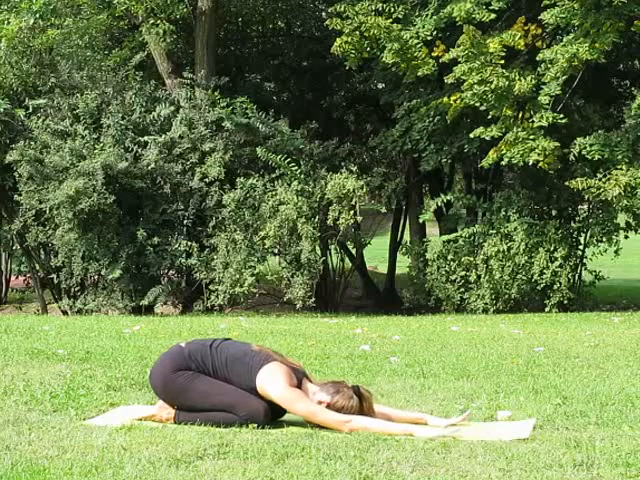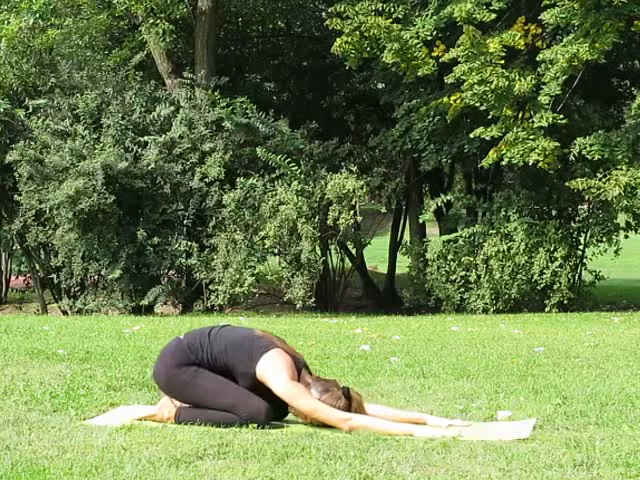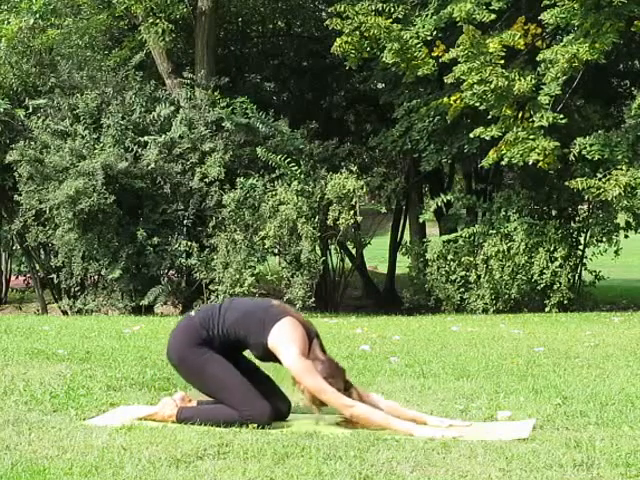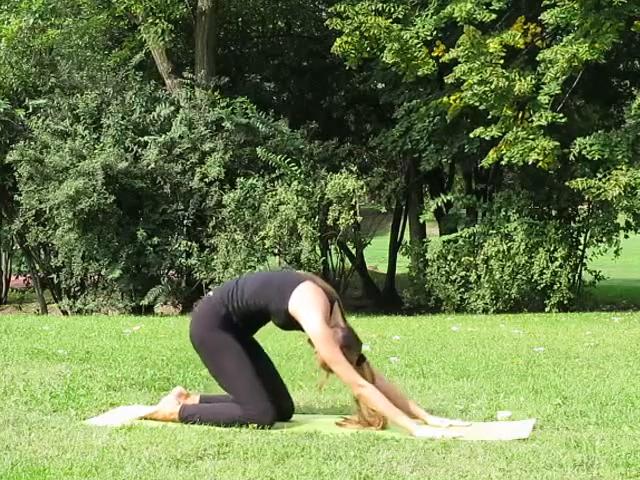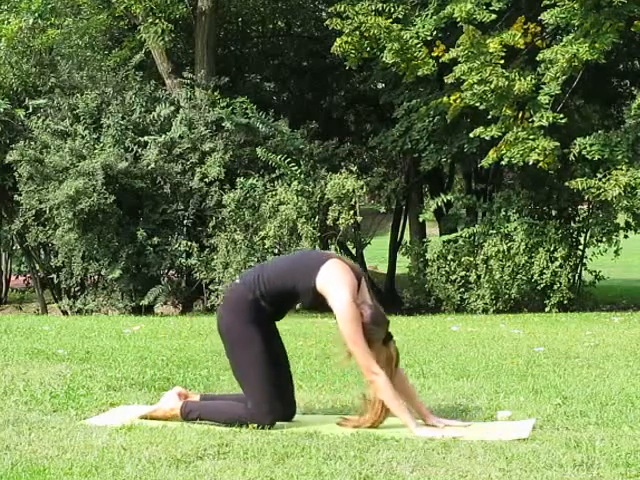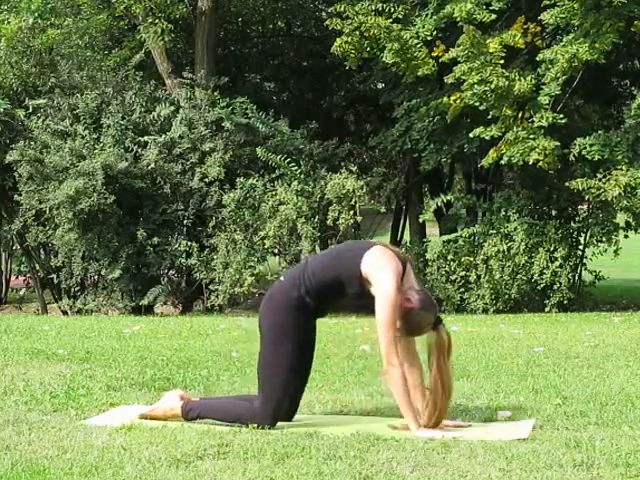
dt=0.7s
person 1, frame 1
left shoulder: (302, 383)
right shoulder: (282, 389)
left elbow: (369, 408)
right elbow: (347, 422)
left wrist: (431, 418)
right wrist: (415, 431)
left hip: (194, 359)
right hip: (172, 370)
left knee: (272, 411)
right knee: (255, 414)
left ankle: (182, 403)
right ankle: (173, 415)
person 1, frame 2
left shoulder: (304, 379)
right shoulder: (284, 381)
left elbow: (363, 406)
right elbow: (345, 420)
left wrist: (429, 418)
right wrist: (416, 431)
left hip: (200, 359)
right hip: (175, 364)
left knee: (276, 409)
right knee: (256, 413)
left ankle: (190, 402)
right ankle: (174, 413)
person 1, frame 3
left shoulder: (312, 349)
right shoulder: (295, 355)
left elbow: (369, 397)
right elbow: (349, 407)
left wrist: (428, 419)
right wrist: (416, 430)
left hip: (213, 343)
right hip: (189, 342)
left knee: (279, 408)
right knee: (258, 413)
left ankle: (189, 402)
right ankle: (175, 412)
person 1, frame 4
left shoulder: (332, 316)
right shoulder: (317, 321)
left elbow: (372, 375)
right elbow: (359, 385)
left wrist: (426, 416)
right wrist: (414, 427)
left hip: (234, 326)
right hip: (212, 323)
left knee: (282, 409)
right knee: (261, 415)
left ankle: (191, 398)
right ankle: (176, 410)
person 1, frame 5
left shoulder: (359, 295)
right shoulder: (345, 300)
left elbow: (388, 363)
right elbow: (373, 371)
left wrist: (428, 415)
right wrist: (415, 426)
left hip: (259, 313)
right hip: (241, 311)
left knee: (284, 410)
right knee: (264, 415)
left ankle: (190, 397)
right ankle: (179, 408)
person 1, frame 6
left shoulder: (405, 282)
right shoulder: (389, 283)
left elbow: (408, 354)
right elbow: (391, 362)
left wrist: (427, 414)
right wrist: (416, 426)
left hip: (302, 309)
right hip: (286, 305)
left knee: (284, 410)
right knee: (265, 415)
left ankle: (190, 399)
right ankle: (179, 407)
